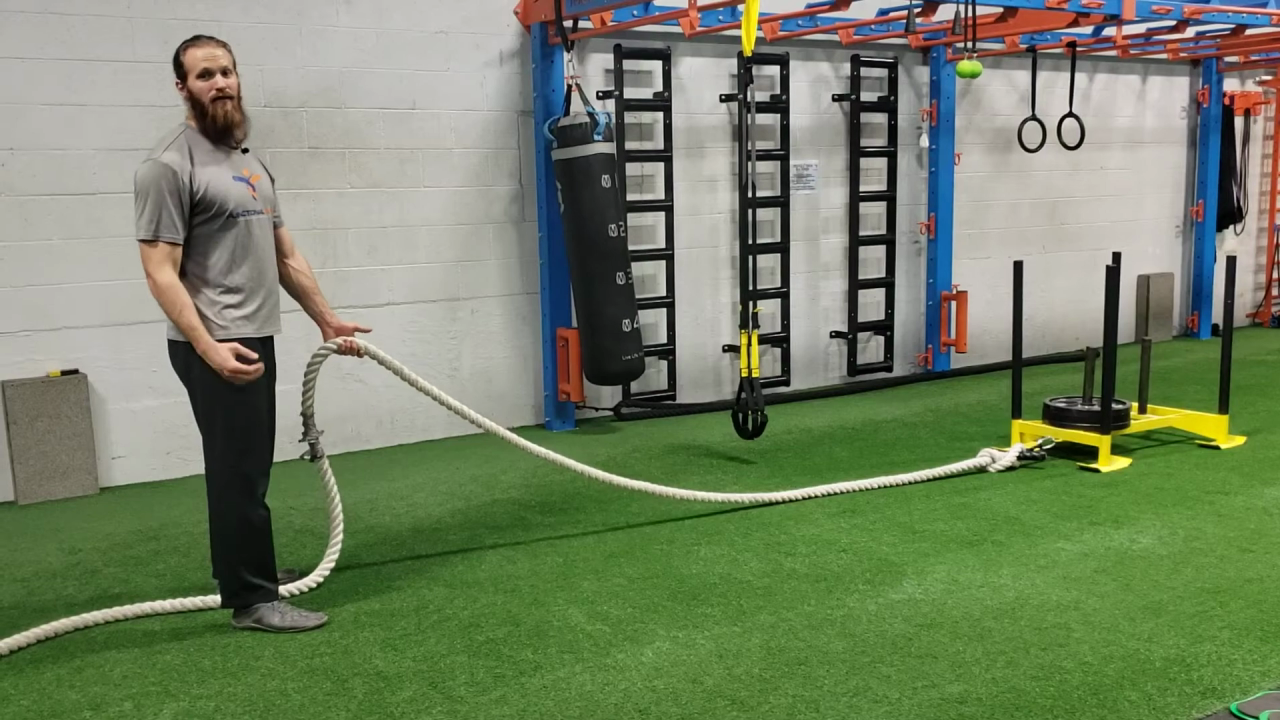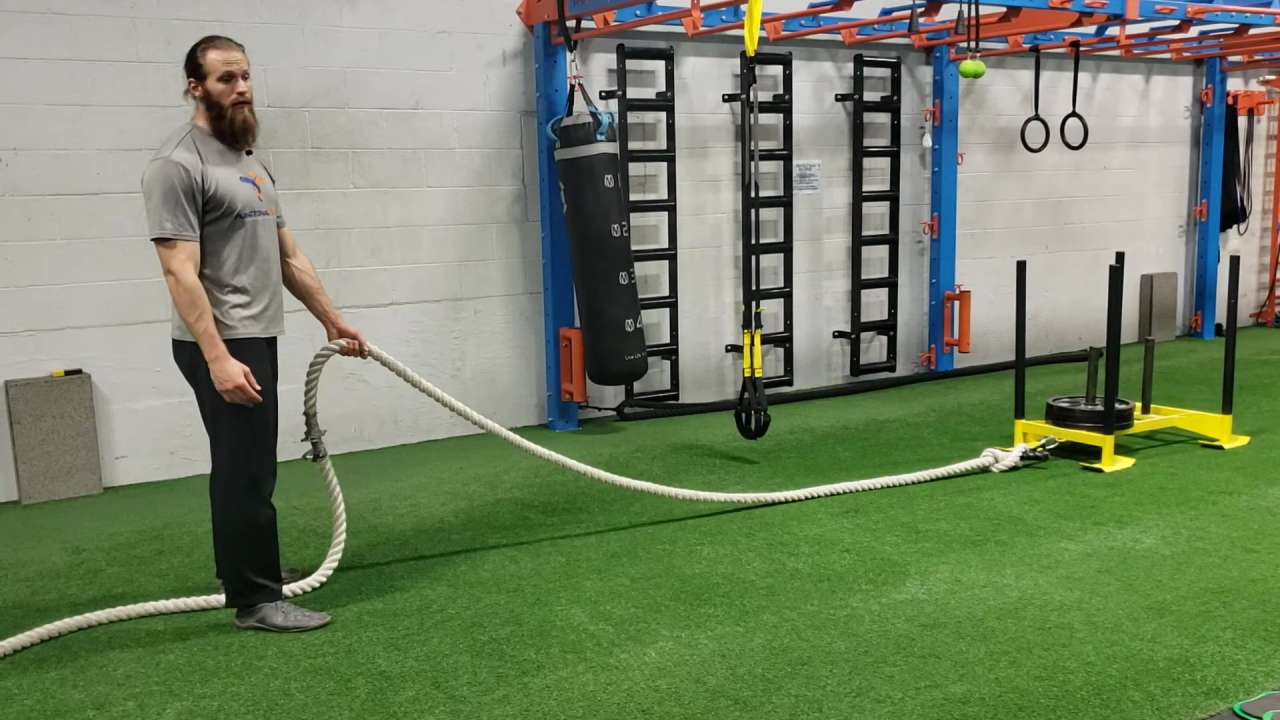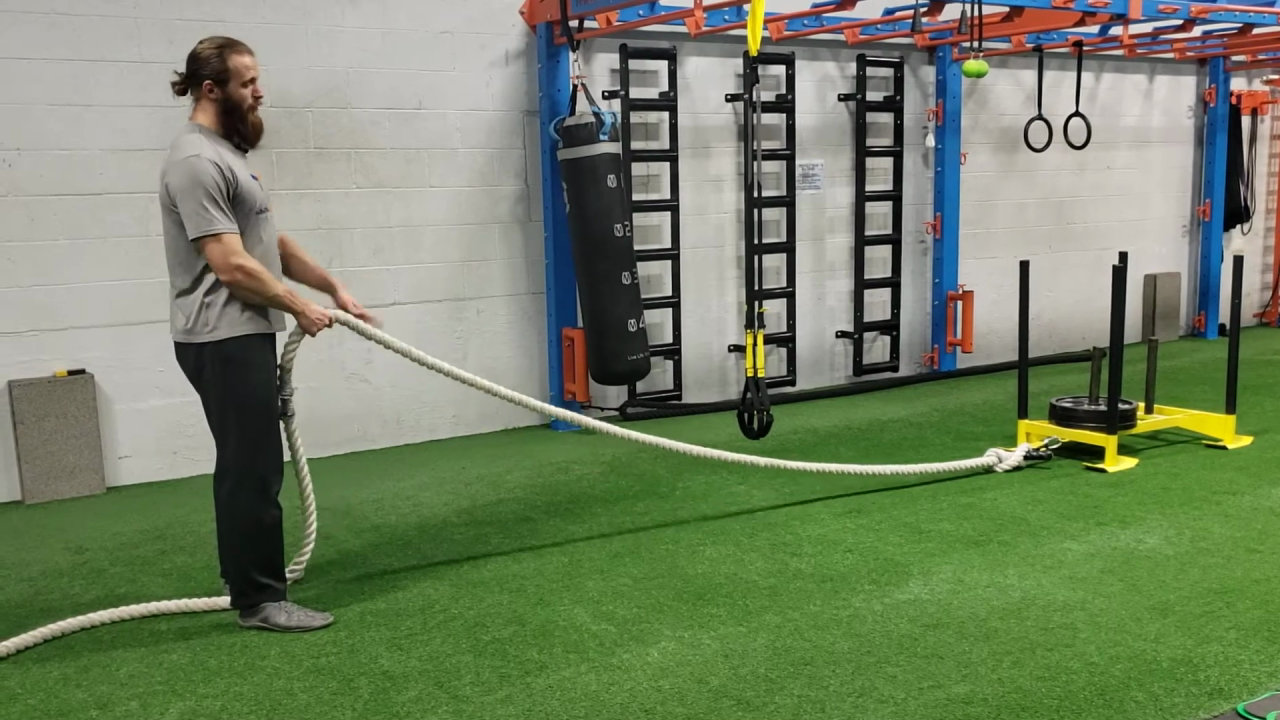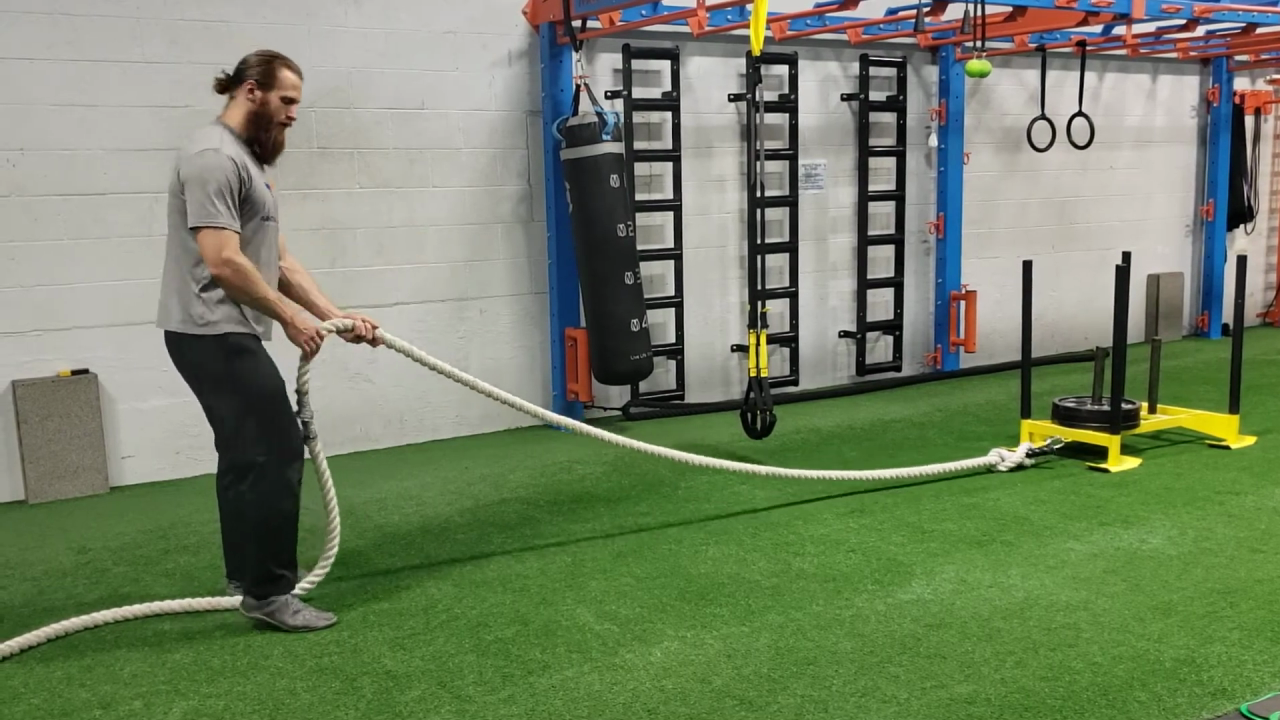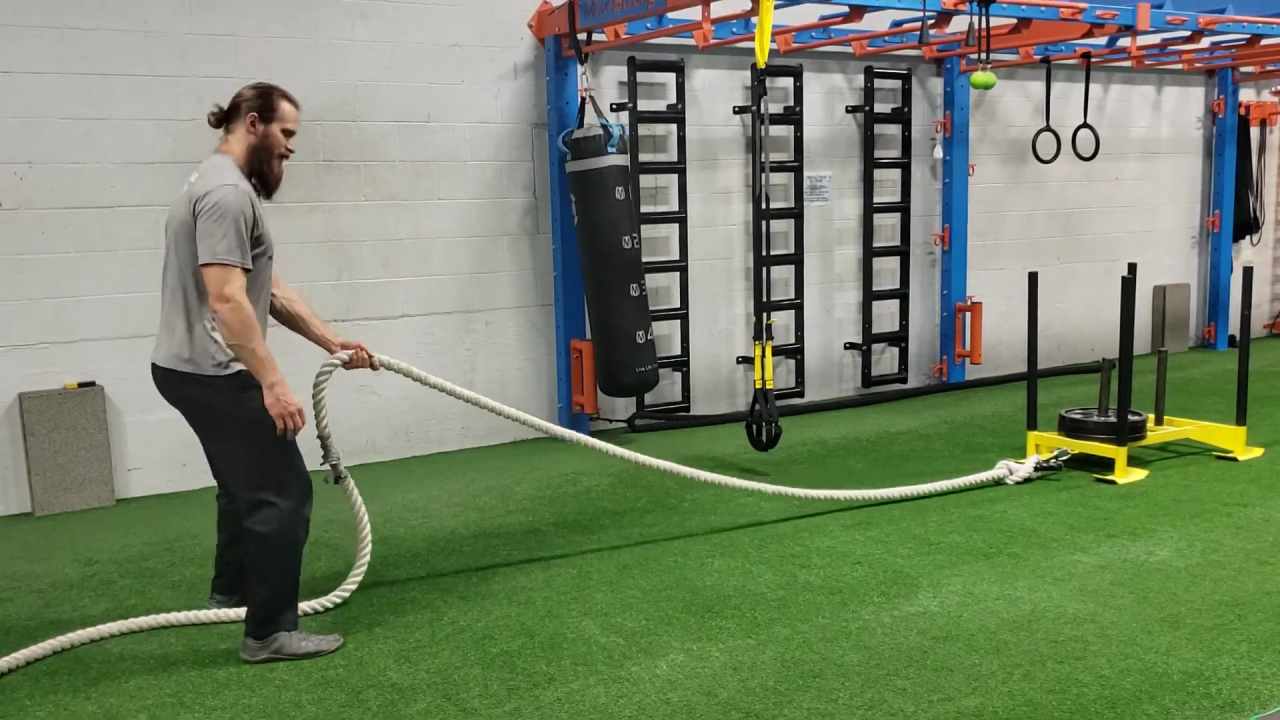
dt=1s
person 1, frame 1
left shoulder: (250, 160)
right shoulder: (170, 165)
left elbow: (284, 254)
right elbow: (161, 271)
left wrist: (326, 318)
right wrist: (207, 347)
left hip: (256, 337)
right hip: (217, 345)
left knee: (247, 465)
right knee: (239, 470)
left ankle: (241, 569)
right ankle: (252, 599)
person 1, frame 2
left shoulder: (248, 159)
right shoulder: (178, 165)
left elbow: (287, 254)
right elbow: (180, 272)
left wrist: (333, 320)
right wrist: (217, 357)
left hip: (257, 337)
right hip: (223, 345)
left knee: (244, 464)
right knee: (247, 469)
left ankle: (244, 570)
right ankle: (256, 599)
person 1, frame 3
left shoulder: (225, 154)
right shoulder: (197, 162)
left elbow: (274, 244)
right elbow: (232, 266)
left wrist: (337, 290)
right wrist: (302, 310)
left hip: (239, 335)
right hip: (227, 338)
left knee: (241, 463)
right knee: (253, 467)
left ankle: (245, 575)
right ankle: (259, 597)
person 1, frame 4
left shoulder: (243, 159)
right shoulder: (215, 156)
left elbow: (276, 260)
right elbow: (224, 262)
left wrist: (333, 314)
right wrist: (291, 320)
left hip: (216, 333)
right hip: (215, 334)
left knee: (247, 454)
right knee: (275, 453)
left ankle: (248, 572)
right ankle: (268, 590)
person 1, frame 5
left shoulder: (223, 185)
right shoulder: (227, 192)
left elbow: (268, 289)
right elbow: (227, 299)
left wrist: (329, 338)
right wrist: (274, 384)
left hip: (186, 367)
right hip: (211, 372)
left knee: (245, 481)
right knee: (282, 493)
left ankle: (234, 586)
right ankle: (270, 630)
